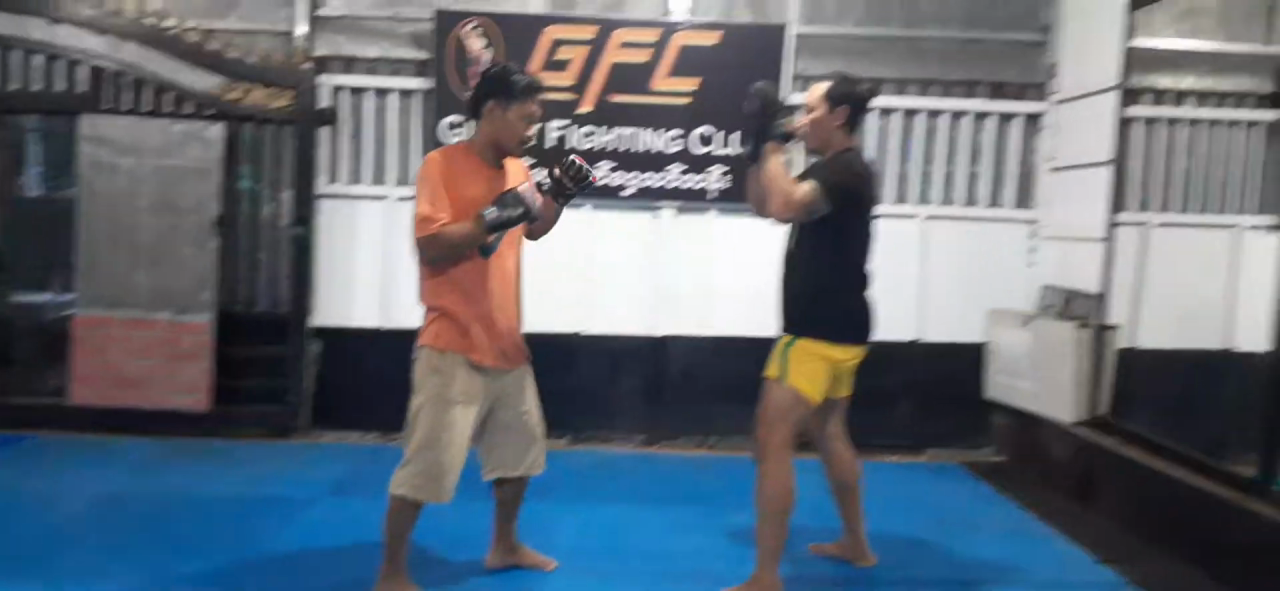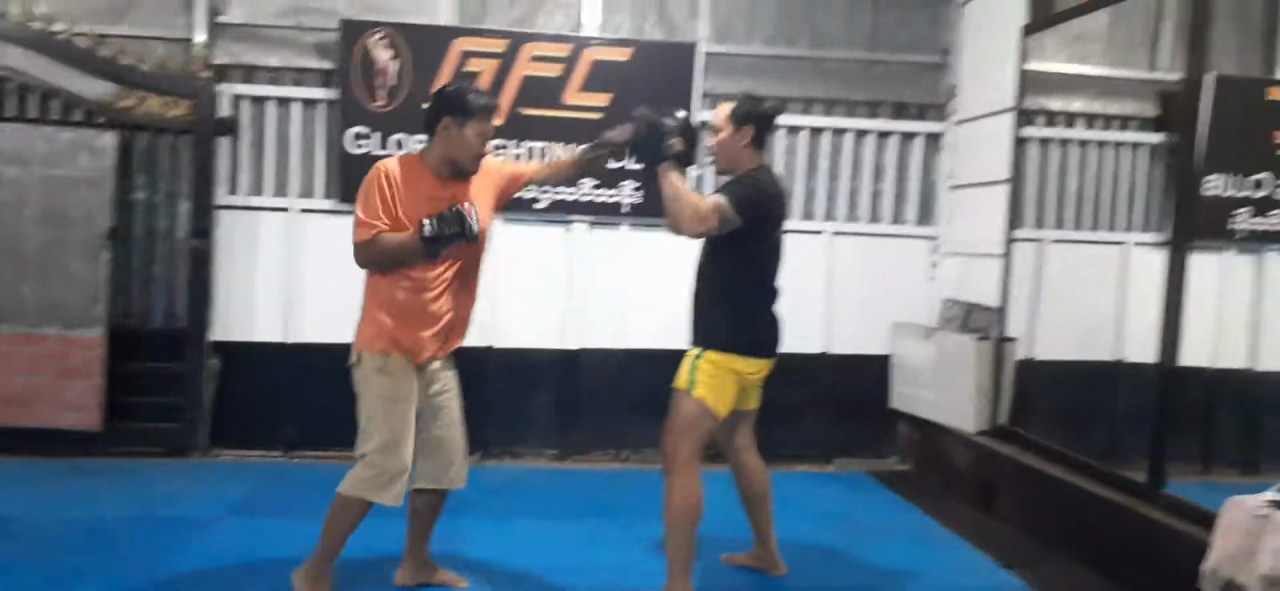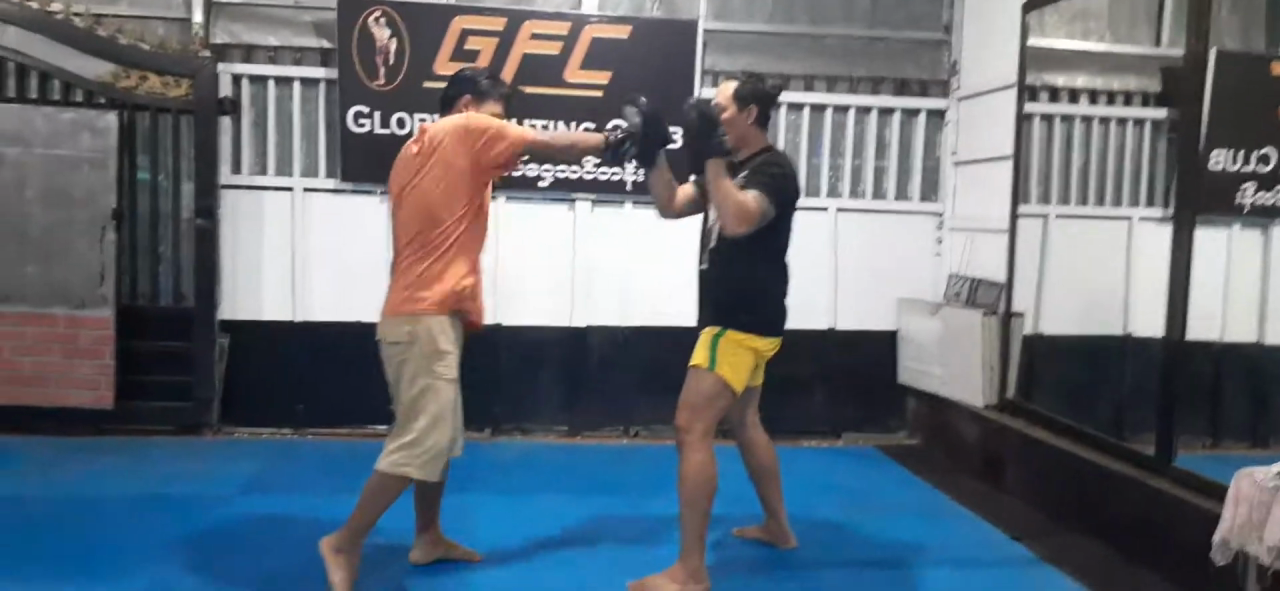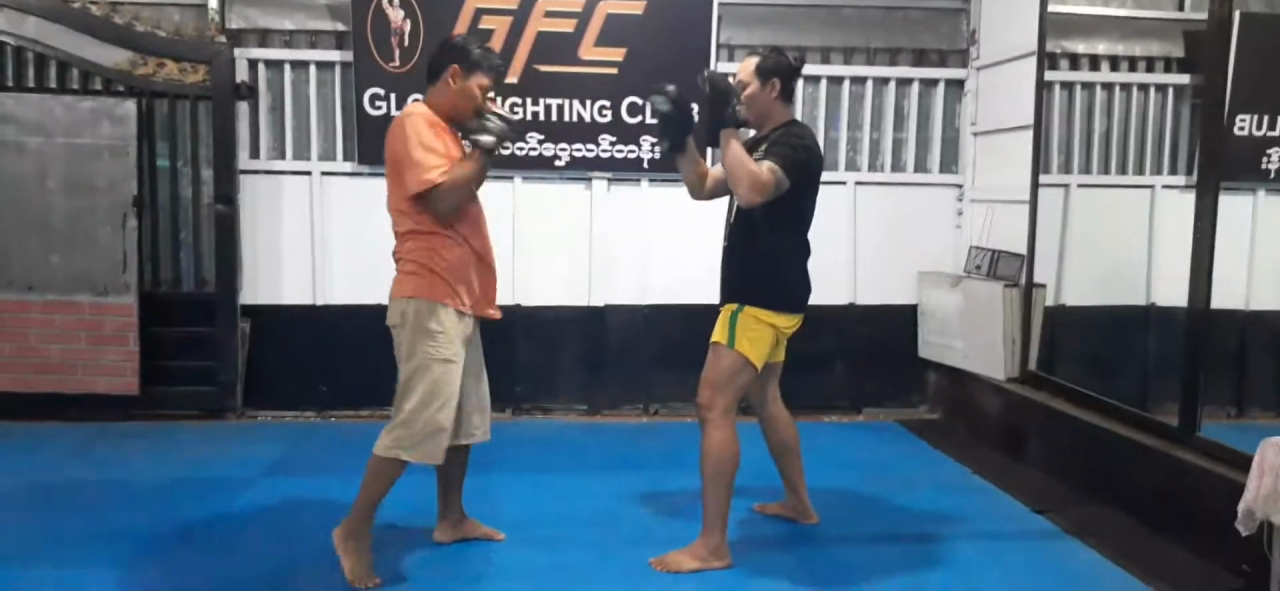
dt=0.3s
person 1, frame 1
left shoulder: (516, 169)
right shoulder: (443, 165)
left elbow: (535, 228)
right elbow: (431, 251)
left wrist: (562, 192)
right wrist: (492, 218)
left hip: (506, 345)
right hip: (450, 348)
left knee: (521, 447)
right knee: (430, 463)
left ankle: (505, 544)
person 1, frame 2
left shoulder: (487, 175)
right shoulder: (389, 174)
left elbow: (544, 171)
right elbow: (367, 253)
left wrist: (593, 154)
right wrist: (433, 230)
left hip: (437, 352)
right hip: (388, 348)
left knee: (444, 461)
right knee: (382, 464)
person 1, frame 3
left shoulder: (417, 151)
right shoulder: (463, 131)
right elbow: (547, 143)
left wrist: (480, 190)
right wrist: (610, 140)
left hip: (424, 313)
right hip: (425, 316)
left knee: (439, 433)
right knee: (419, 439)
left ankle: (427, 536)
right ankle: (345, 542)
person 1, frame 4
left shoulder: (441, 129)
right shoulder: (417, 123)
left elbow: (462, 193)
right elbow: (443, 196)
left wrist: (481, 147)
right wrist: (484, 144)
left hip: (457, 297)
right hip: (429, 299)
left knee: (466, 415)
right knee: (421, 420)
left ankle: (451, 517)
right ankle: (355, 529)
person 2, frame 1
left shoulder: (844, 170)
right shoulder: (834, 169)
left elbow: (783, 206)
right elbow: (765, 204)
left wrist: (770, 140)
right wrist: (762, 148)
left hip: (821, 333)
right hip: (835, 329)
left knee: (771, 442)
right knee: (828, 434)
right ankle: (855, 544)
person 2, frame 2
left shoulder: (756, 188)
right shoulder: (745, 187)
left elbow: (694, 220)
right elbow: (682, 222)
left wrist: (666, 161)
right wrist: (673, 165)
left hip: (728, 345)
right hip: (744, 342)
left knee: (679, 452)
right knee: (738, 445)
person 2, frame 3
left shoulder: (773, 170)
right shoulder: (732, 167)
left elbow: (738, 221)
right elbow: (672, 205)
left wrist: (711, 156)
right wrist: (652, 154)
left hip: (743, 322)
right hip: (736, 319)
left knee: (692, 429)
right knee: (744, 422)
right ankle: (778, 527)
person 2, frame 4
left shoulder: (795, 143)
right shoulder: (760, 142)
left elbow: (750, 192)
right elbow: (705, 187)
left wrist: (726, 128)
right wrist: (681, 137)
left hip: (764, 298)
right hip: (761, 295)
left knee: (714, 405)
right knee: (764, 398)
left ankle: (712, 545)
right ankle: (799, 503)
